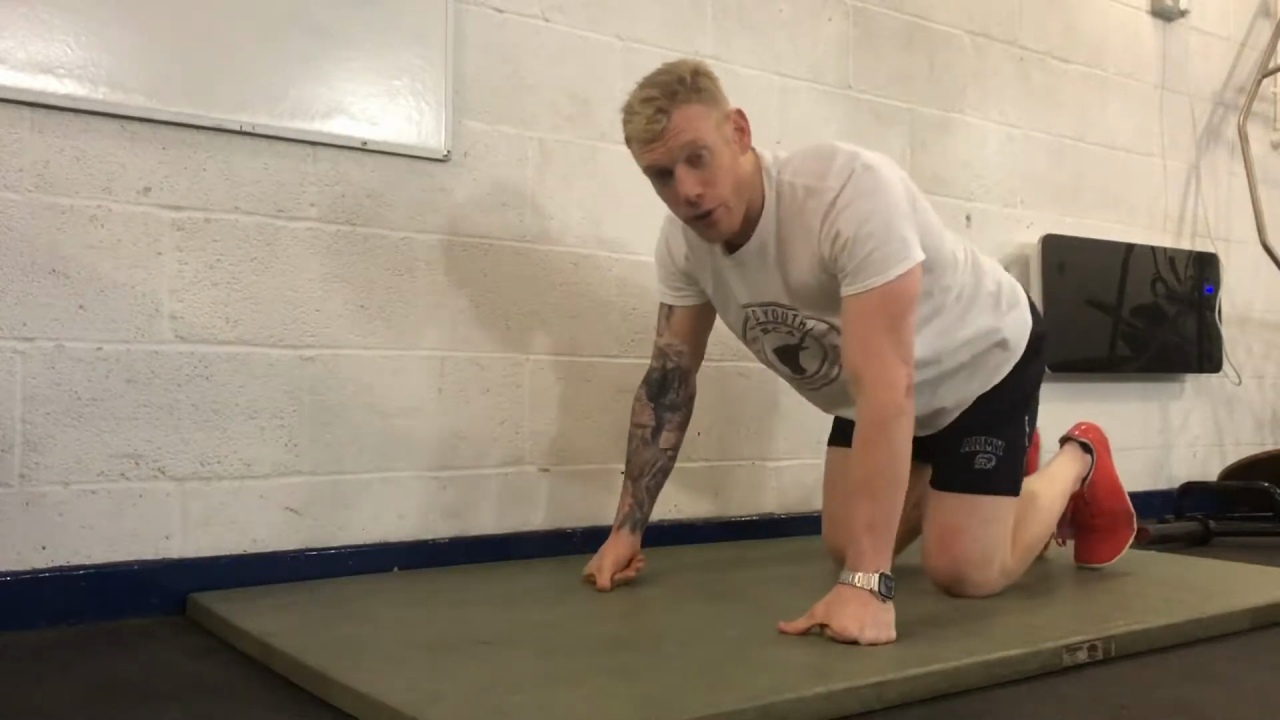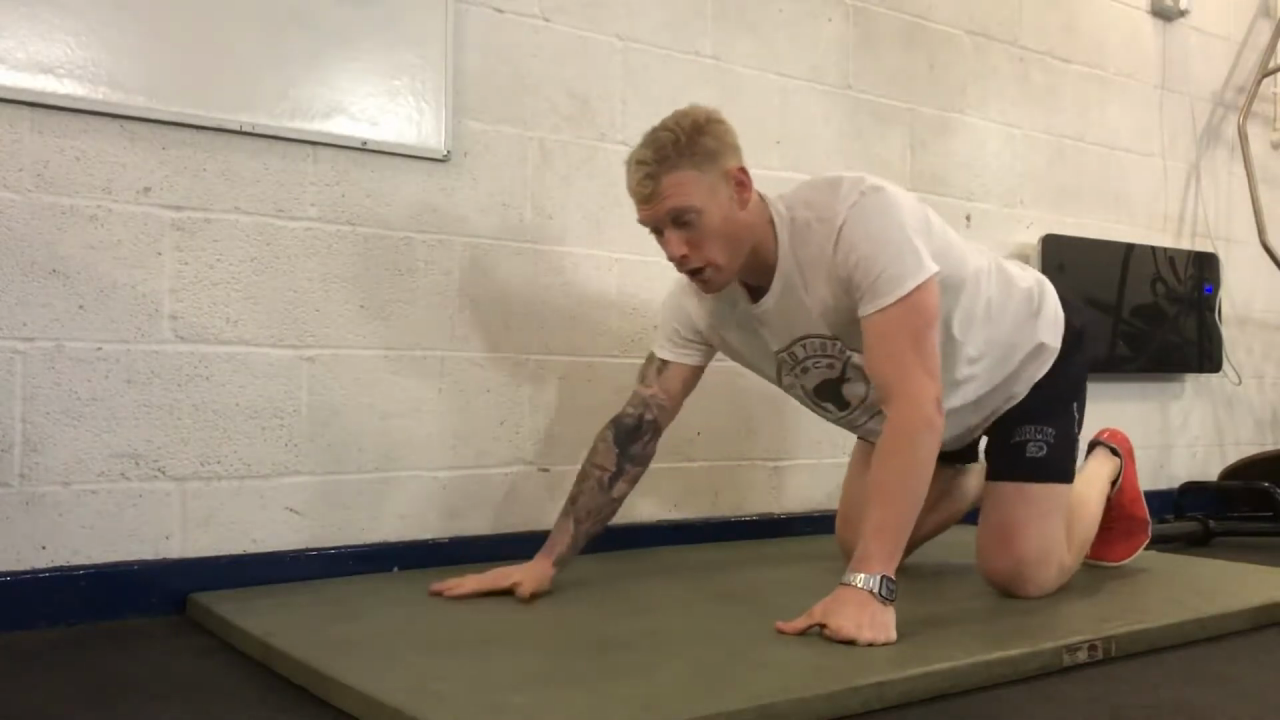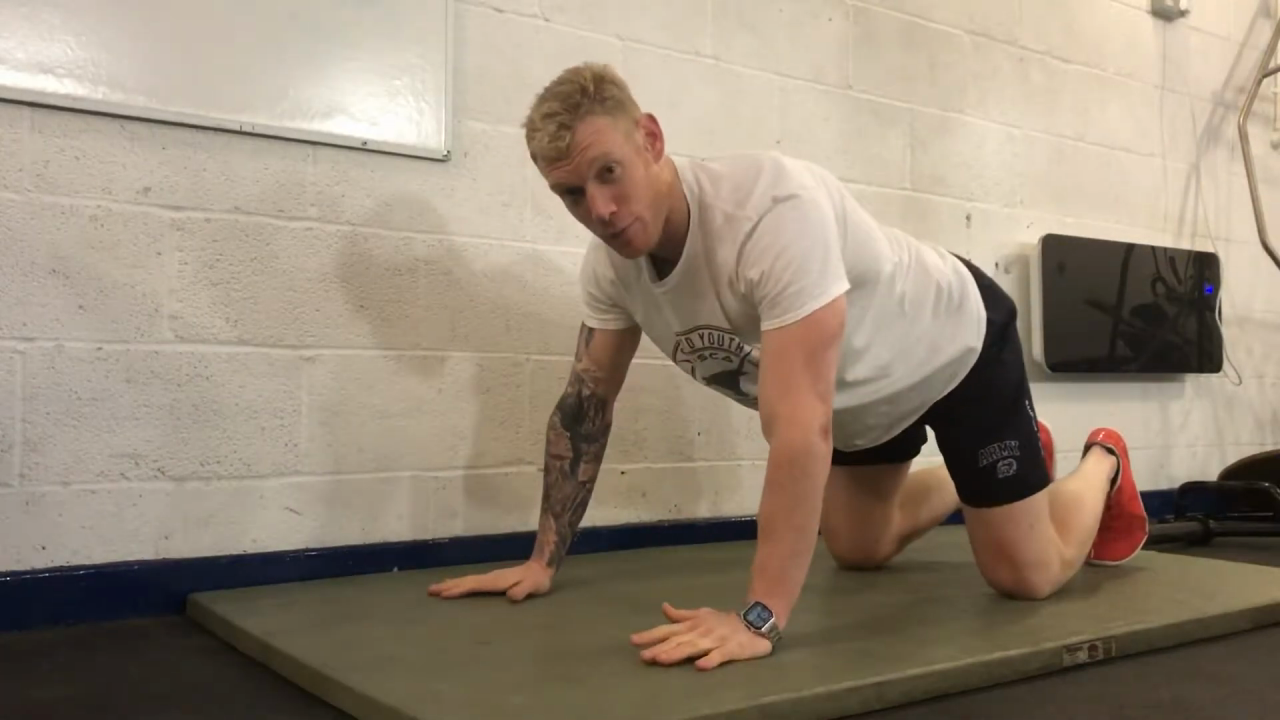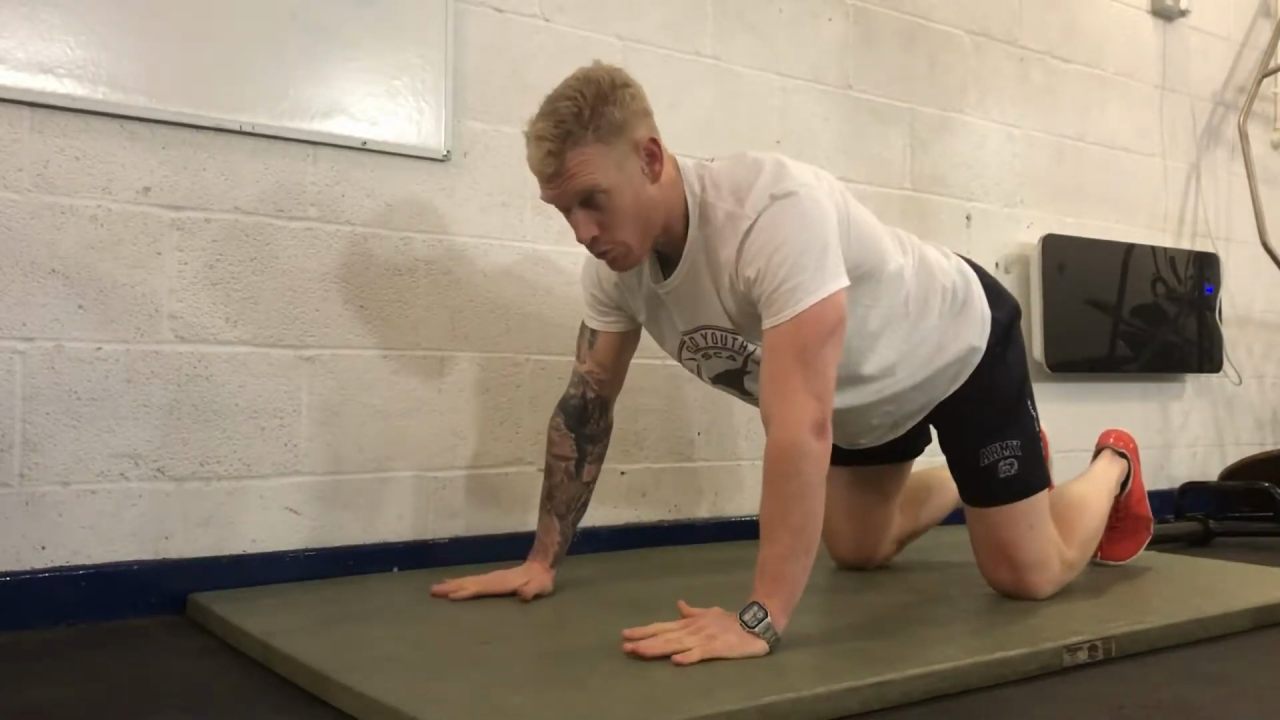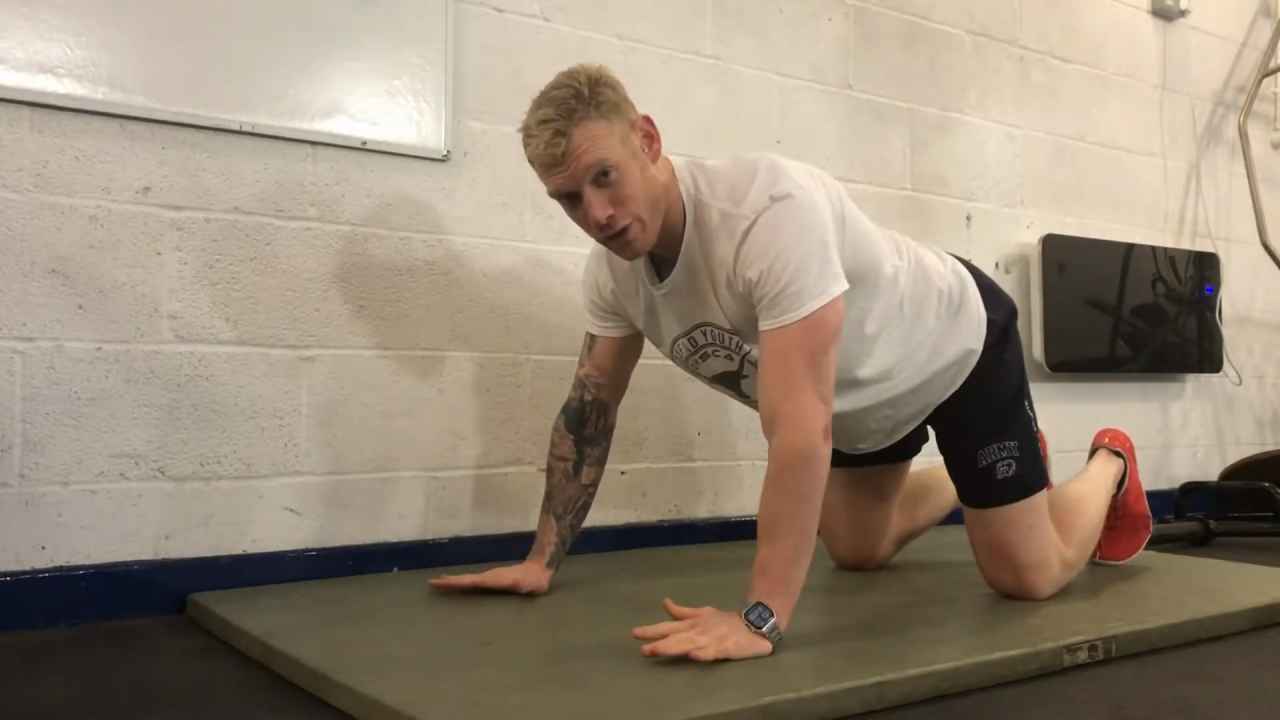
dt=1s
person 1, frame 1
left shoulder: (850, 191)
right shoulder: (683, 242)
left elbow: (888, 390)
right elbow: (668, 380)
left wrist: (867, 583)
right wrist: (626, 528)
left hip: (981, 356)
left knee: (964, 572)
right knee: (847, 549)
left ankle: (1075, 465)
person 1, frame 2
left shoulder: (860, 222)
right shoulder: (698, 302)
left elbow: (916, 406)
right elbow: (637, 426)
left wrist: (869, 585)
right wrist: (546, 559)
left hip: (1030, 355)
right hip: (923, 405)
left knee: (1019, 570)
right knee: (860, 540)
left ankle: (1102, 469)
right ankle: (987, 476)
person 1, frame 3
left shoulder: (775, 211)
right shoulder: (610, 263)
left elbow: (800, 430)
right elbow: (586, 404)
left wrist: (759, 617)
right wrist: (543, 559)
left hip: (956, 345)
right hip: (865, 388)
left knee: (1027, 574)
right knee: (858, 550)
left ankle: (1101, 465)
right ankle: (1007, 465)
person 1, frame 4
left shoulder: (775, 213)
right shoulder: (615, 264)
left elbow: (801, 428)
right elbow: (586, 404)
left wrist: (759, 619)
right wrist: (543, 560)
left hip: (958, 344)
right hip: (869, 386)
left knee: (1027, 575)
right knee: (857, 551)
left ankle: (1112, 466)
right ankle: (976, 478)
person 1, frame 5
left shoulder: (770, 212)
right shoulder: (611, 267)
left elbow: (800, 430)
right elbow: (589, 410)
left wrist: (760, 618)
right wrist: (541, 561)
left hip: (955, 346)
right hip: (866, 390)
left knee: (1028, 575)
right knee: (856, 552)
left ankle: (1108, 465)
right ankle: (972, 477)
